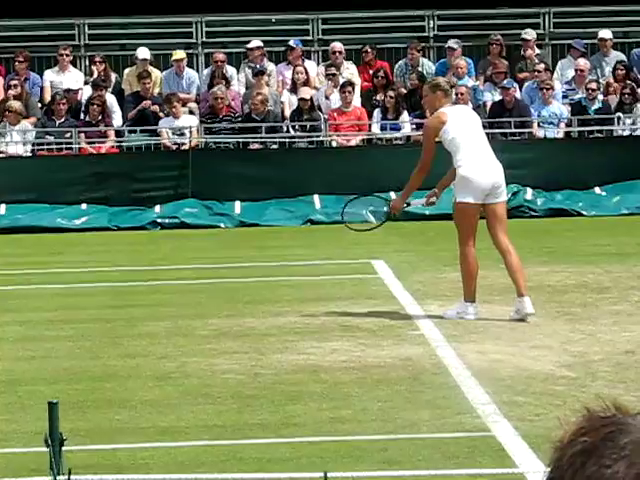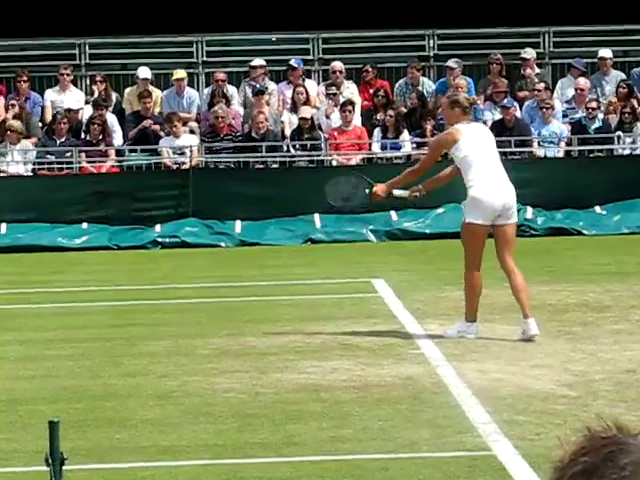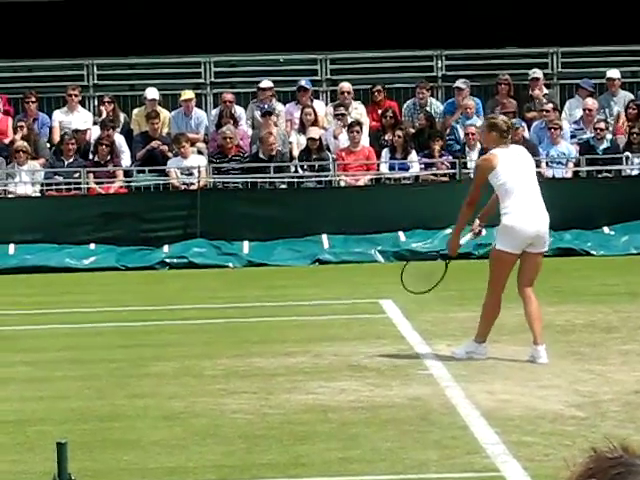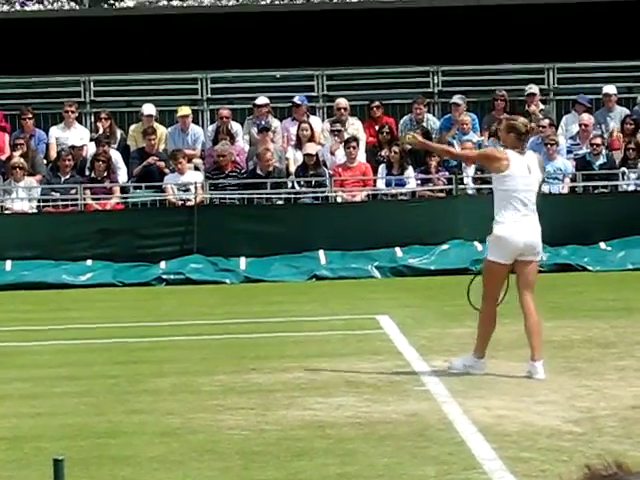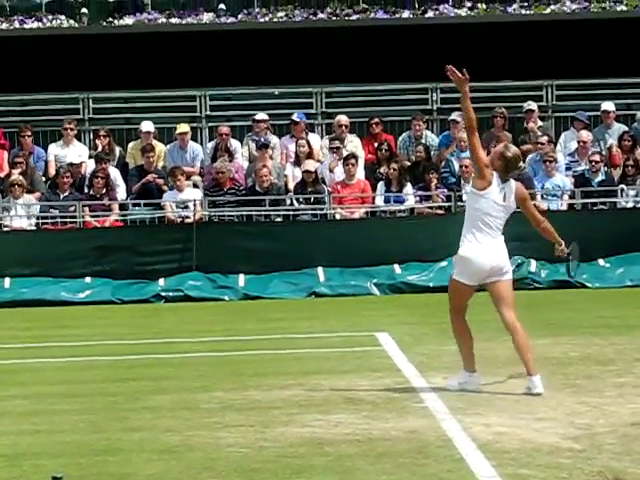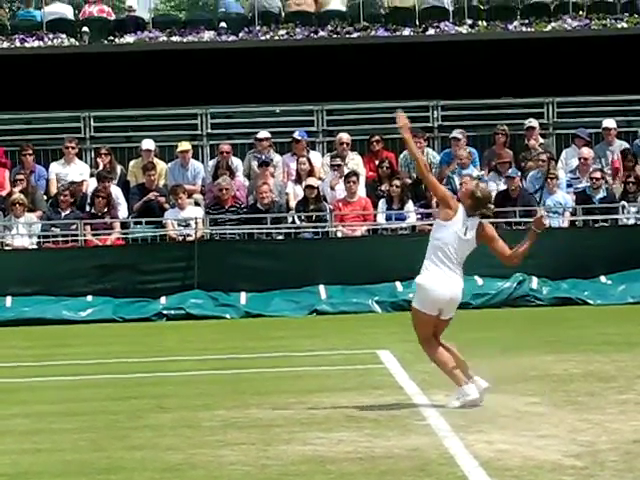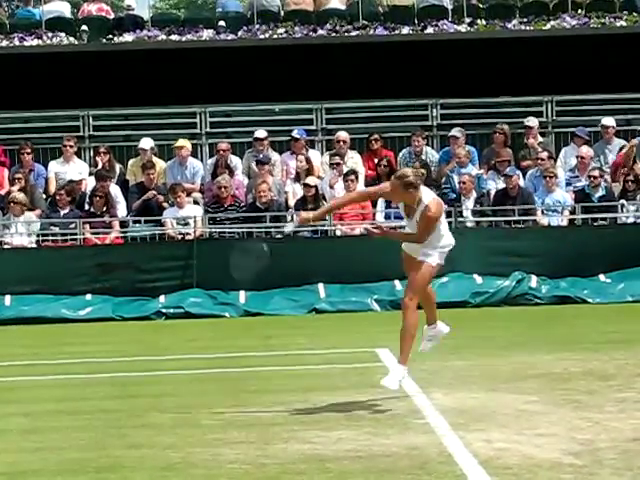
dt=0.4s
person 1, frame 1
left shoulder: (435, 120)
right shoulder: (468, 111)
left elbow: (423, 167)
left wrist: (402, 197)
right wrist: (438, 190)
left hip: (472, 178)
right hip: (495, 173)
left knee: (467, 244)
right knee: (502, 241)
left ankle: (469, 305)
right ankle: (523, 300)
person 1, frame 2
left shoulder: (449, 136)
right shoulder: (483, 129)
left elbow: (418, 169)
left wrist: (387, 187)
right wrist: (424, 188)
left hip: (482, 198)
right hip: (507, 193)
left knee: (473, 265)
right knee: (509, 263)
left ankle: (470, 324)
right ankle: (529, 321)
person 1, frame 3
left shoulder: (487, 161)
right shoulder: (522, 152)
left elbow: (470, 203)
left wrist: (455, 236)
right wrist: (482, 219)
left hip: (516, 225)
right hip: (541, 223)
left knee: (494, 289)
right knee: (526, 289)
left ankle: (478, 344)
right ankle: (539, 348)
person 1, frame 4
left shoulder: (499, 157)
right shoulder: (537, 161)
left elbow: (457, 153)
left wrist: (424, 144)
left hip: (507, 235)
right hip: (532, 235)
left knee: (489, 302)
right knee: (527, 300)
left ankle: (477, 359)
right ankle: (536, 363)
person 1, frame 5
left shoulder: (484, 176)
right shoulder: (518, 190)
left elbow: (472, 131)
right elbow: (539, 222)
left wrist: (464, 92)
right wrist: (559, 244)
left hip: (472, 257)
right hip: (498, 258)
left knee: (457, 314)
right knee: (510, 319)
left ankle: (470, 374)
right ankle: (533, 378)
person 1, frame 6
left shoulder: (451, 208)
right shoulder: (483, 227)
left elbow: (425, 172)
right elbow: (511, 258)
left wrist: (406, 134)
right wrist: (533, 233)
left hip: (431, 286)
right hip: (454, 289)
left knee: (427, 342)
right knee: (435, 340)
left ankle: (467, 387)
right ankle: (471, 380)
person 1, frame 7
left shoulder: (431, 208)
right shoulder: (394, 190)
left elbow: (421, 237)
right elbow: (356, 195)
left wrist: (391, 234)
right wrist: (318, 213)
left hip: (433, 247)
right hip: (412, 242)
left knee: (409, 301)
right knee: (418, 287)
left ankle: (400, 368)
right ankle: (434, 325)
